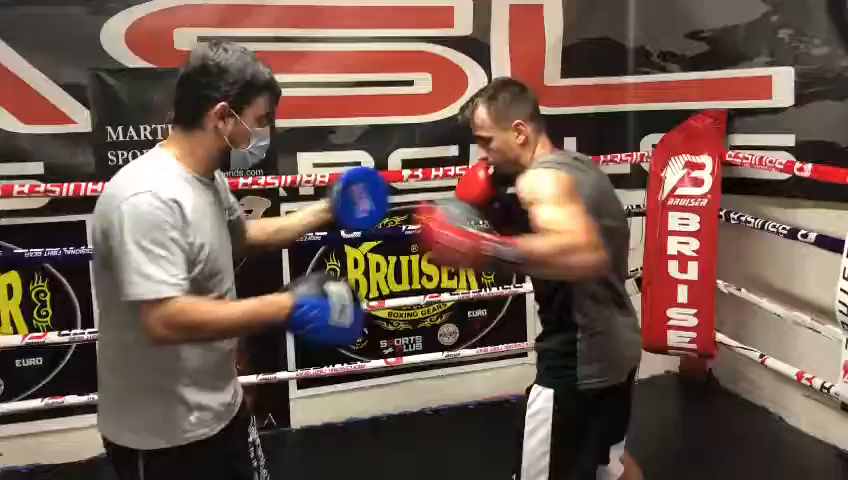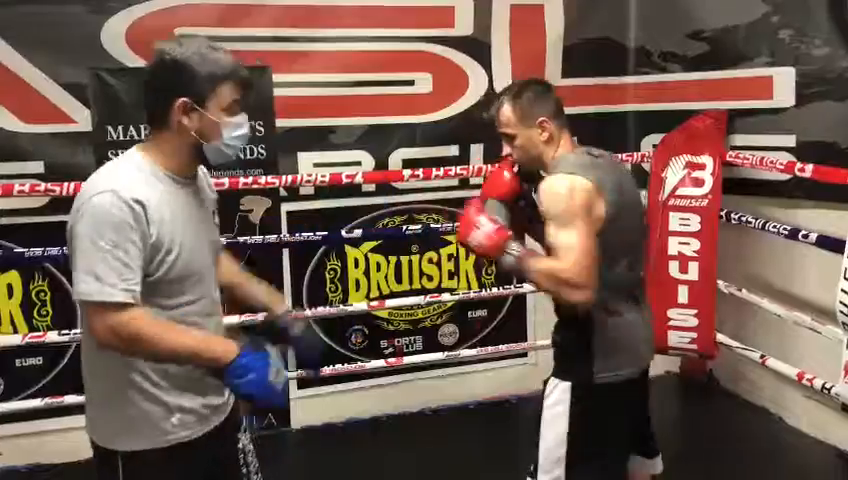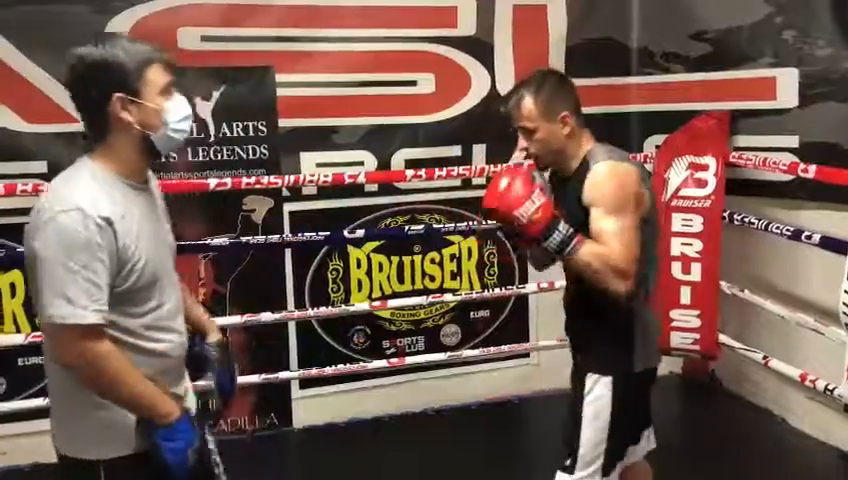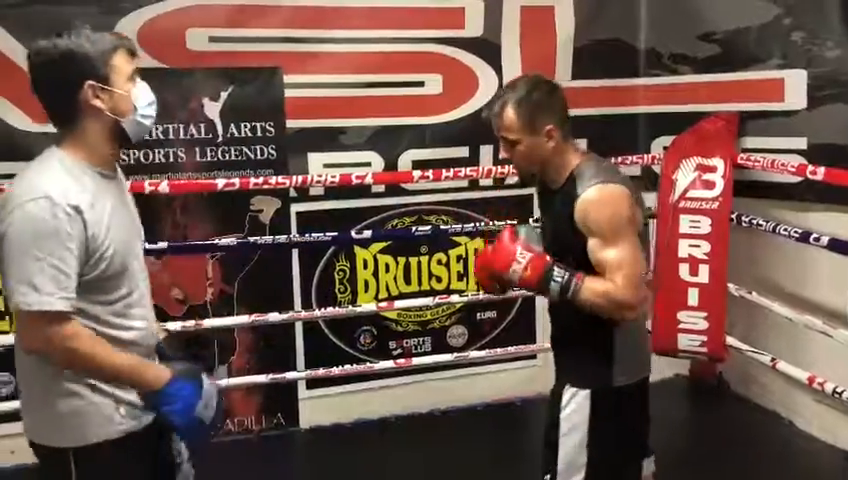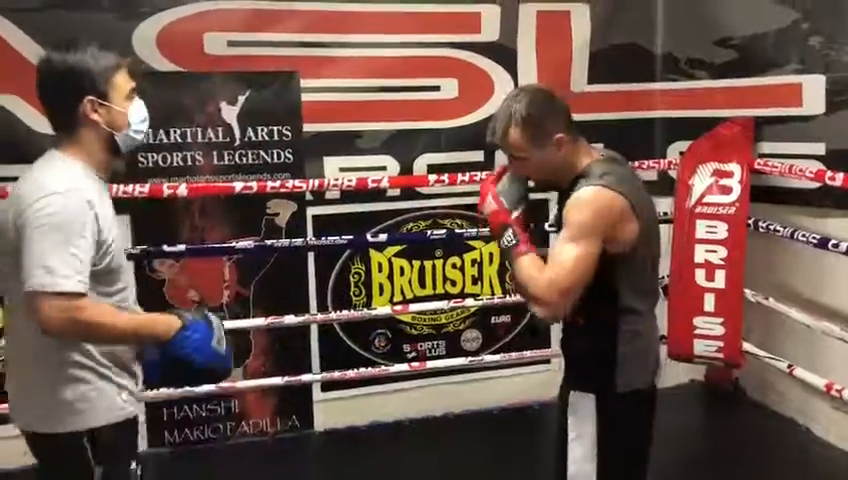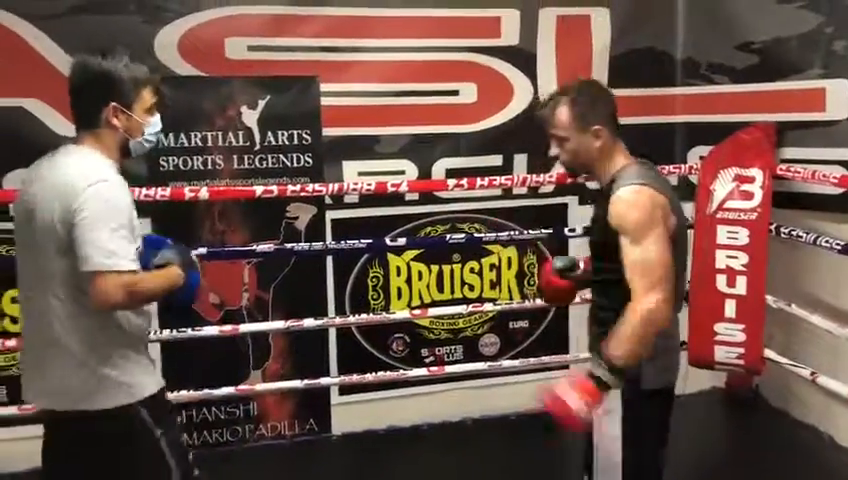
dt=0.3s
person 1, frame 1
left shoulder: (209, 180)
right shoulder: (147, 199)
left elbow: (243, 232)
right elbow: (164, 320)
left wrist: (332, 207)
right wrist: (289, 306)
left hip: (221, 406)
right hip: (160, 430)
person 1, frame 2
left shoulder: (195, 180)
right shoulder: (118, 199)
right elbow: (112, 324)
left wrist: (277, 309)
right wrist: (230, 355)
left hip: (212, 409)
right hip: (142, 435)
person 1, frame 3
left shoulder: (141, 181)
right shoulder: (77, 215)
right elbow: (76, 347)
left wrist: (209, 334)
right wrist: (166, 414)
left hip: (167, 409)
right hip: (113, 438)
person 1, frame 4
left shoulder: (106, 173)
right shoulder: (47, 203)
right elbow: (46, 332)
left wrist: (158, 353)
right wrist: (158, 380)
left hip: (134, 403)
right hip: (89, 427)
person 1, frame 5
left shoulder: (63, 178)
right shoulder: (63, 196)
right elbow: (59, 312)
left wrist: (148, 323)
right wrist: (171, 327)
right hip: (82, 408)
person 1, frame 6
left shoulder: (44, 173)
right shoulder: (101, 185)
right elbow: (111, 291)
left wrist: (134, 251)
right wrist: (177, 274)
left hip: (59, 383)
right hip: (113, 386)
person 2, frame 1
left shoulder: (543, 181)
right shoulder: (580, 168)
left elbow: (583, 254)
left wrist: (493, 247)
right wrist: (484, 203)
left hip: (582, 358)
right hip: (616, 344)
person 2, frame 2
left shoulder: (563, 185)
right shoulder: (603, 167)
left elbow: (578, 287)
left wrist: (501, 247)
right wrist: (516, 205)
left hip: (594, 355)
right hip: (632, 342)
person 2, frame 3
left shoulder: (610, 175)
right shoulder: (558, 174)
left elbow: (619, 275)
right elbow: (542, 256)
left wrist: (545, 223)
right wrist: (517, 218)
left hip: (616, 349)
right hip: (599, 341)
person 2, frame 4
left shoulder: (600, 195)
right shoulder: (552, 180)
left elbow: (631, 301)
left wrist: (544, 274)
right wrist: (514, 267)
left hip: (601, 366)
right hip: (605, 358)
person 2, frame 5
left shoulder: (595, 199)
right shoulder: (605, 165)
left elbow: (550, 302)
left wrist: (507, 226)
right wrist: (543, 264)
left hip: (610, 366)
right hip: (617, 354)
person 2, frame 6
left shoulder: (633, 198)
right shoulder: (627, 181)
left elbow: (652, 305)
left wrist: (595, 380)
right wrist: (580, 275)
left hip: (635, 367)
right hip: (630, 361)
